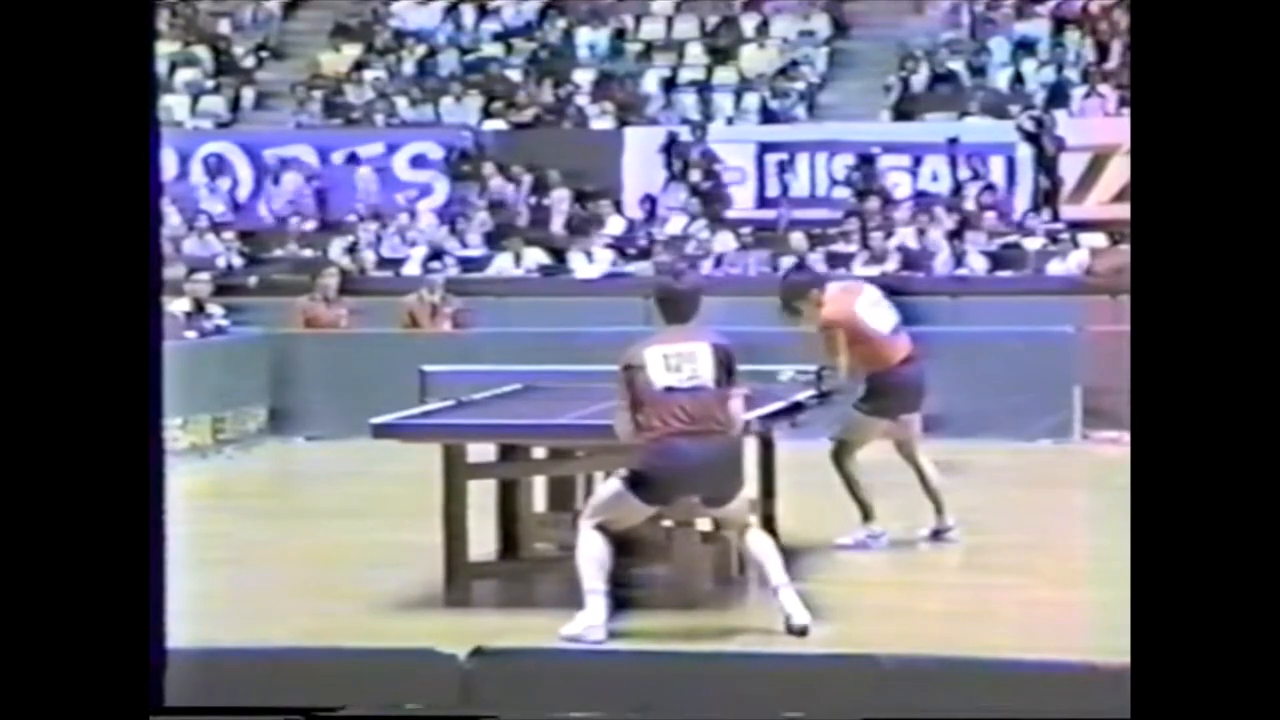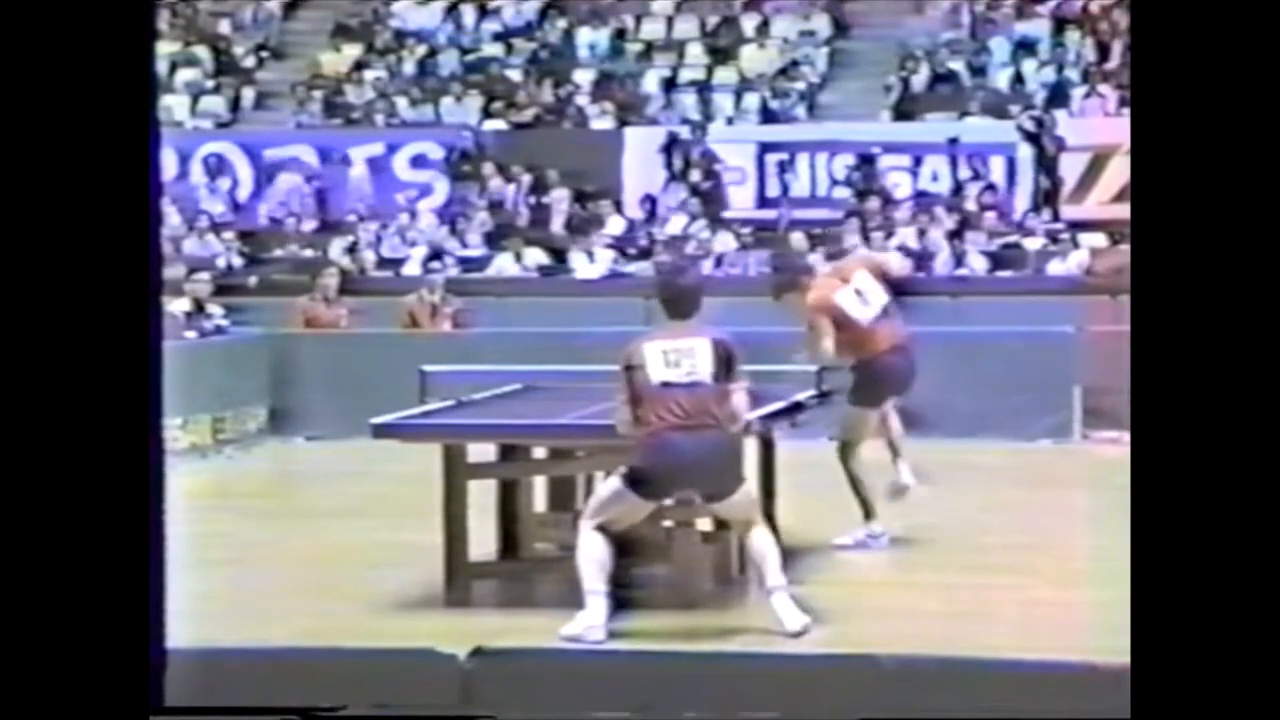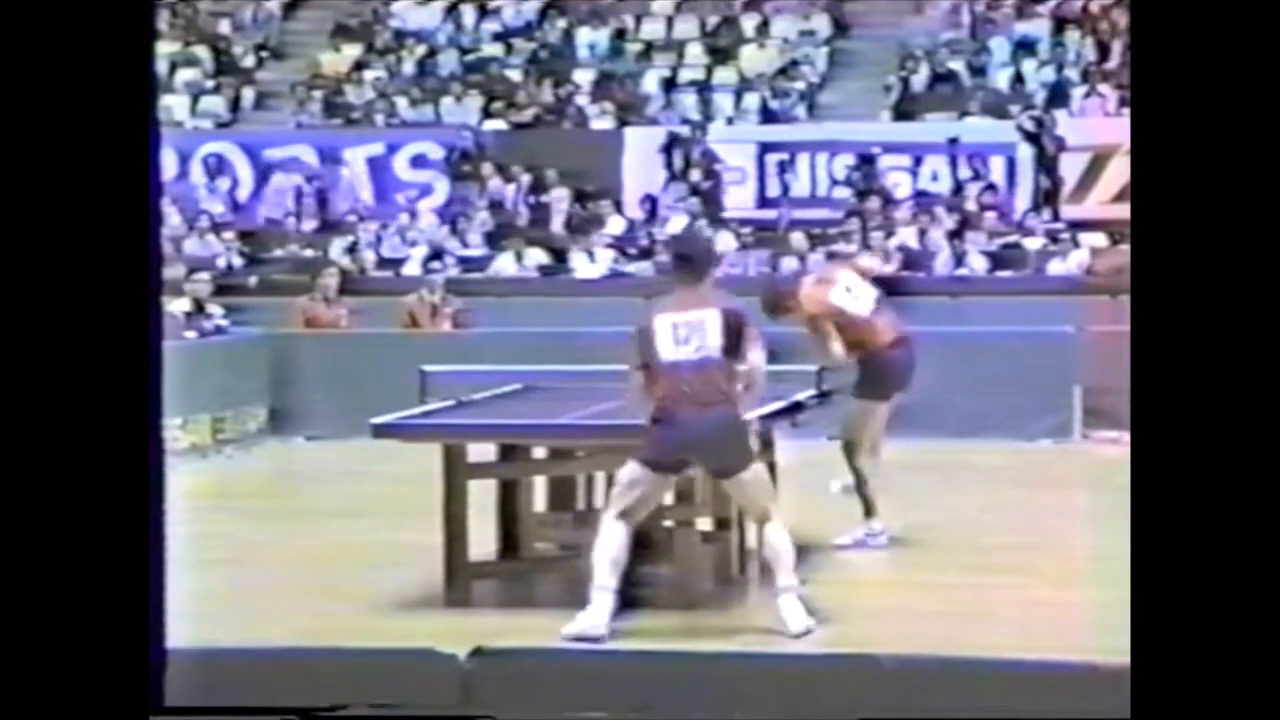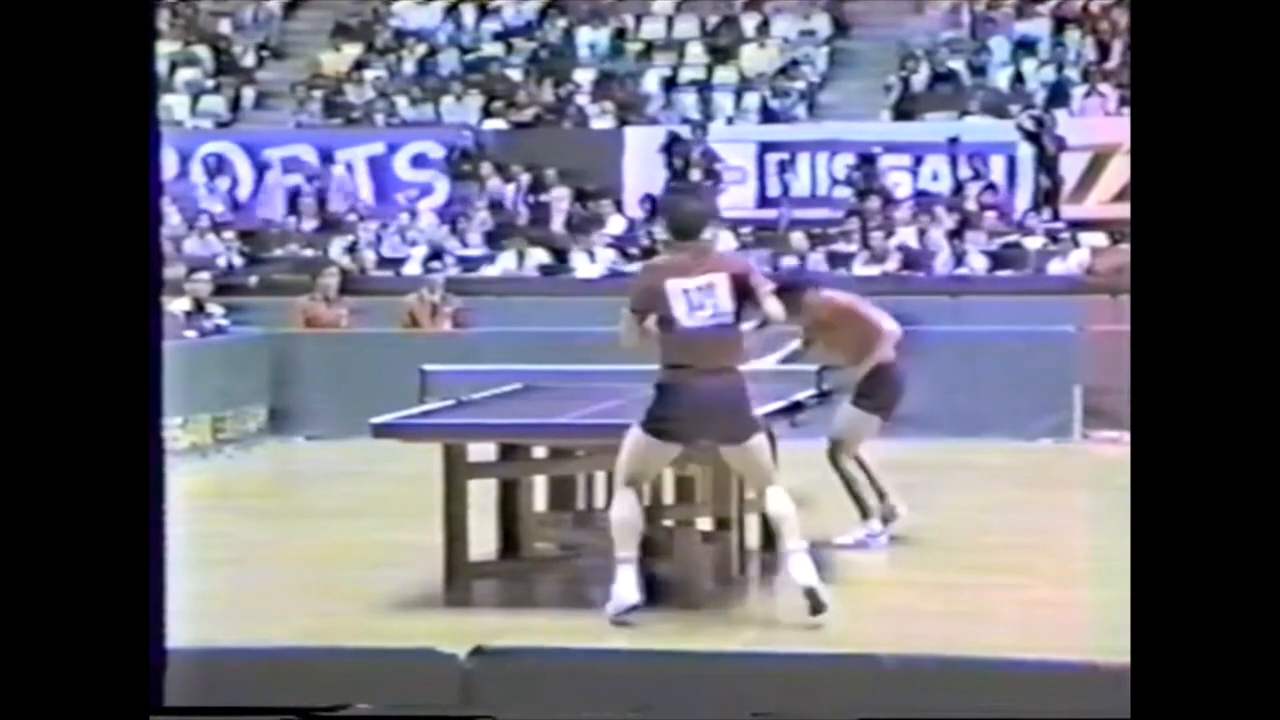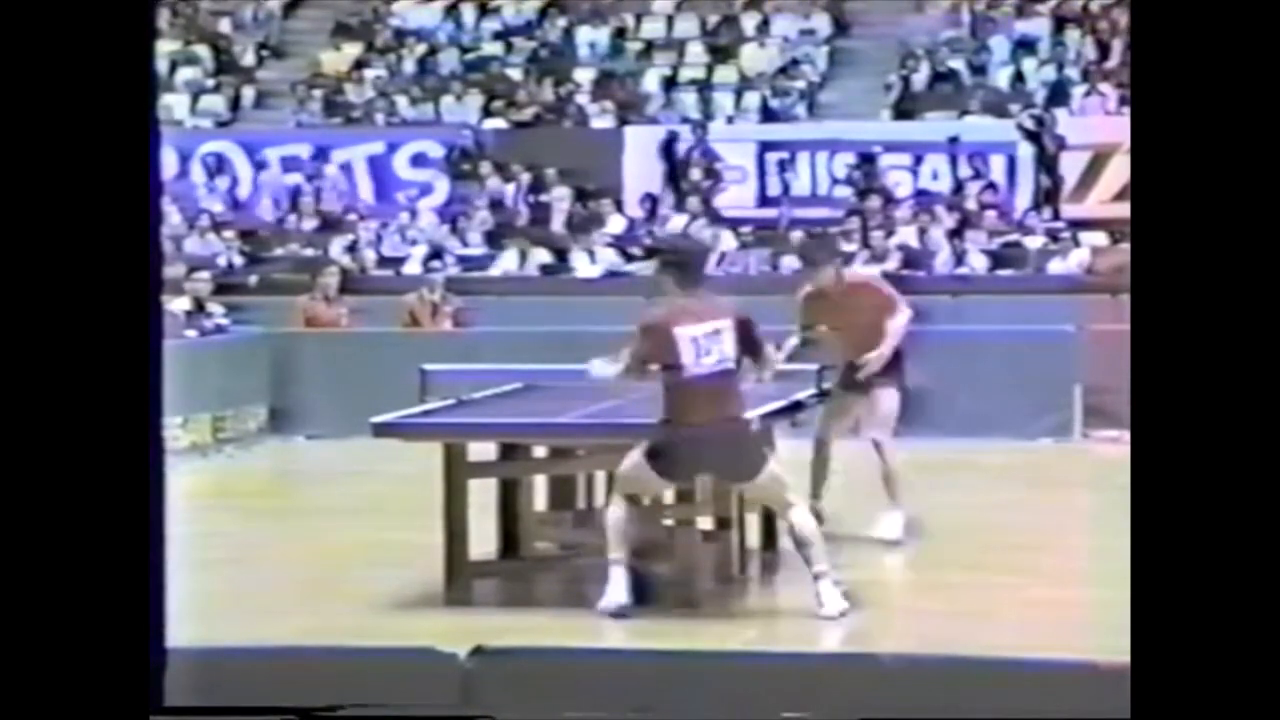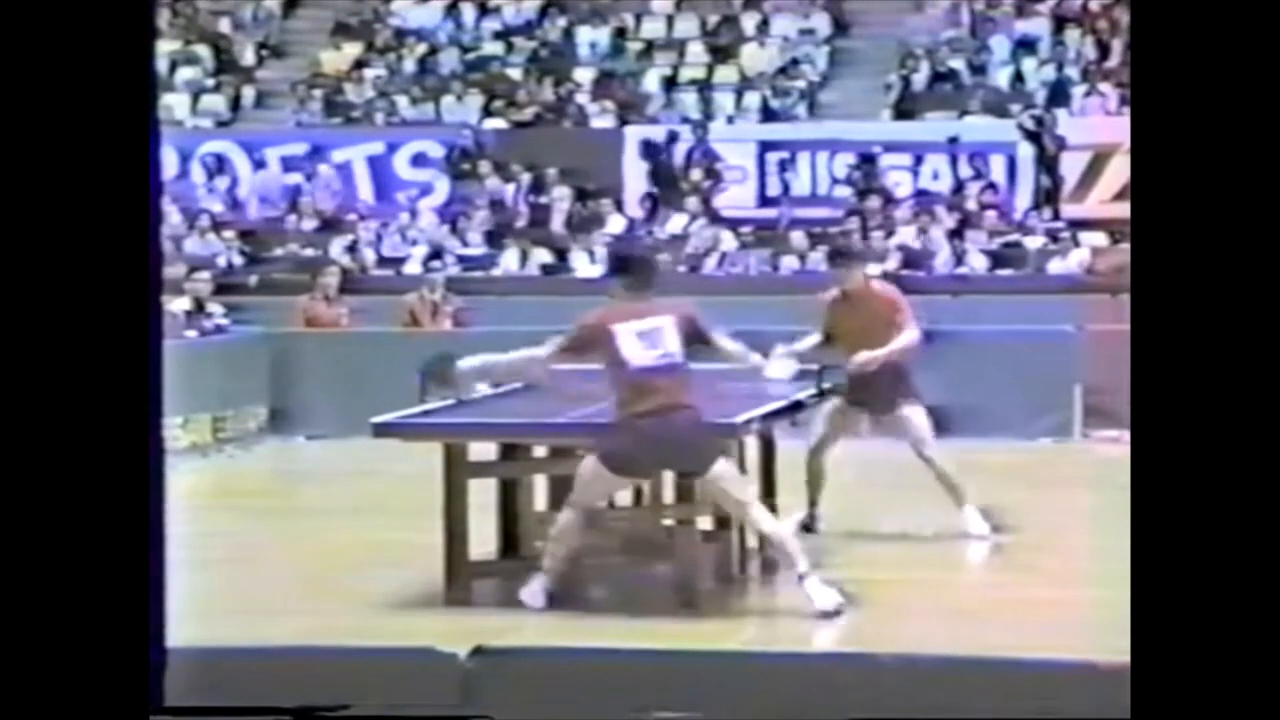
dt=0.2s
person 1, frame 1
left shoulder: (637, 355)
right shoulder: (718, 346)
left elbow: (624, 431)
right elbow: (736, 419)
left hip: (662, 461)
right hip: (718, 458)
left knee: (592, 522)
right knee: (746, 525)
left ankle: (594, 615)
right ankle: (790, 603)
person 1, frame 2
left shoulder: (637, 349)
right shoulder: (718, 342)
left elbow: (625, 424)
right elbow: (739, 411)
left hip: (659, 456)
right hip: (716, 452)
left knee: (592, 524)
right knee: (752, 523)
left ankle: (594, 615)
right ankle: (784, 606)
person 1, frame 3
left shoulder: (652, 315)
right shoulder: (730, 310)
left elbow: (641, 388)
right elbow: (757, 368)
right wrist: (743, 399)
left hip: (669, 429)
right hip: (723, 427)
left knee: (617, 518)
right knee: (768, 516)
left ankle: (599, 611)
right ankle: (791, 606)
person 1, frame 4
left shoulder: (652, 273)
right shoulder: (734, 268)
left elbow: (630, 336)
right elbow: (775, 315)
left hip: (677, 395)
right hip: (728, 393)
left knee: (627, 482)
right knee: (767, 484)
left ankle: (627, 584)
right ankle: (801, 568)
person 1, frame 5
left shoulder: (657, 322)
right shoulder: (732, 315)
left elbow: (626, 373)
right elbow: (768, 365)
left wrist: (603, 369)
left hip: (682, 440)
right hip: (734, 436)
left knee: (622, 491)
right knee: (788, 506)
left ankle: (618, 586)
right ankle: (824, 587)
person 1, frame 6
left shoulder: (601, 321)
right shoulder: (681, 314)
left elbow: (546, 354)
right elbow: (731, 350)
left wrist: (487, 362)
right wrist: (758, 361)
left hip: (635, 434)
right hip: (688, 430)
left knee: (579, 502)
right knee: (750, 508)
left ankle: (541, 584)
right ankle: (811, 586)
person 2, frame 1
left shoulder: (830, 316)
right shoulder: (854, 287)
left elbow: (842, 367)
left hip: (886, 382)
right hip: (912, 372)
left knee: (842, 453)
right knee: (911, 451)
left ankle: (872, 529)
right ankle: (944, 522)
person 2, frame 2
left shoulder: (814, 302)
right shoulder: (853, 267)
left elbow: (826, 353)
right elbow: (901, 267)
left hip: (876, 368)
right hip: (903, 359)
left knee: (847, 450)
right knee: (884, 408)
left ankle: (874, 529)
right ankle: (902, 468)
person 2, frame 3
left shoulder: (810, 307)
right shoulder: (833, 273)
left elbow: (837, 355)
right elbow: (873, 270)
left hip: (881, 362)
right hip: (903, 349)
left knee: (852, 447)
right knee: (868, 431)
left ankle: (873, 528)
right ankle: (862, 482)
person 2, frame 4
left shoulder: (842, 307)
right shoulder: (815, 315)
left elbow: (891, 331)
right elbow: (809, 344)
left wrist: (864, 366)
left hip: (880, 381)
right hip: (864, 380)
left knee: (838, 451)
right knee: (845, 447)
left ankle: (871, 527)
right ankle: (888, 505)
person 2, frame 5
left shoulder: (865, 284)
right shoulder: (810, 297)
left elbow: (903, 312)
right elbow: (804, 334)
left wrist: (886, 348)
right wrist: (783, 353)
left hip: (883, 366)
right hip: (852, 368)
left knee: (878, 438)
right knee: (822, 440)
left ankle: (896, 511)
right ankle: (814, 507)
person 2, frame 6
left shoulder: (887, 296)
right shoulder: (832, 302)
left elbow: (913, 335)
right elbow: (826, 336)
left wrist: (879, 355)
right wrist: (795, 348)
left hip: (892, 380)
right hip: (858, 386)
left knee: (926, 451)
right knee: (817, 448)
left ankle: (967, 510)
right ankle: (811, 515)
